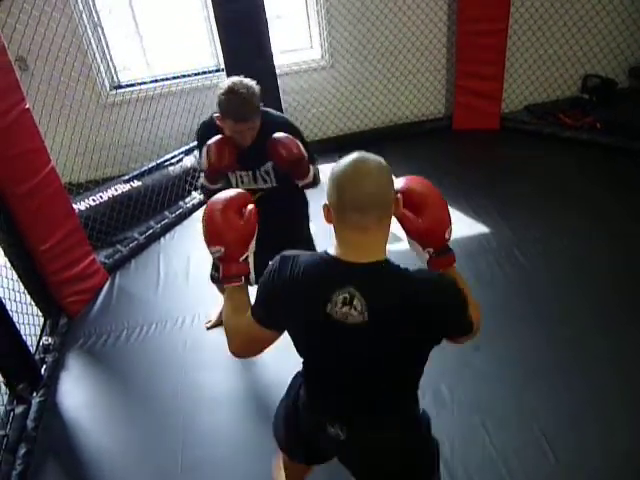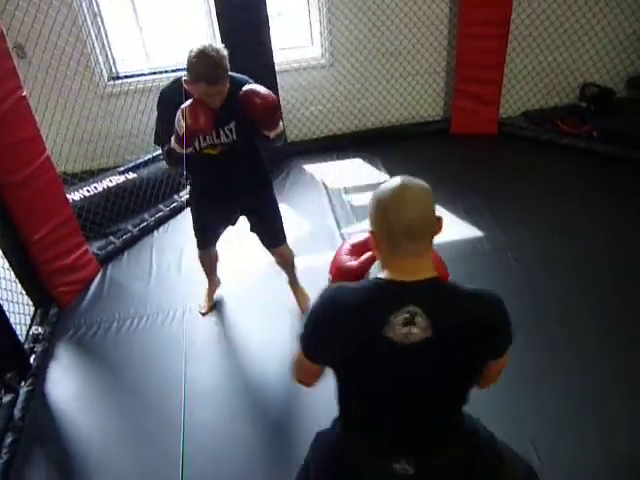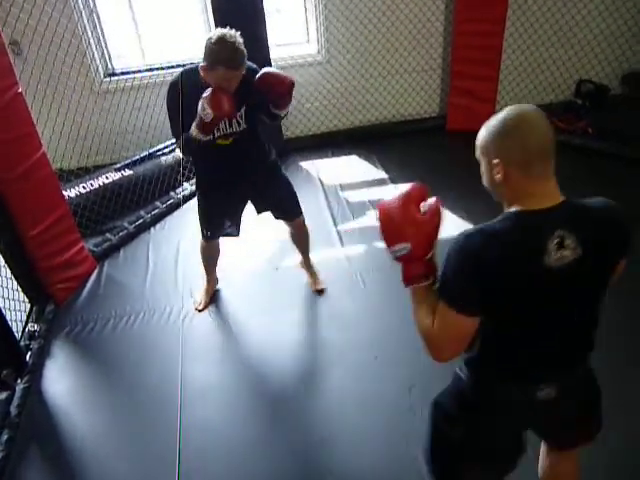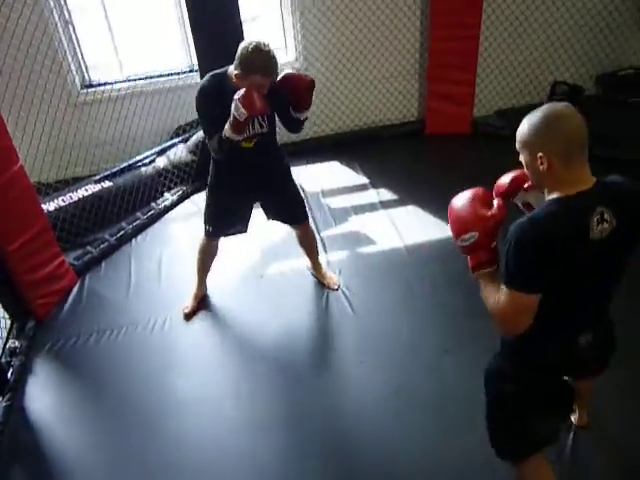
dt=0.3s
person 1, frame 1
left shoulder: (288, 276)
right shoulder: (432, 294)
left elbow: (242, 346)
right elbow: (469, 325)
left wrist: (231, 265)
right wrist: (441, 251)
left hip: (314, 415)
right hip: (391, 436)
person 1, frame 2
left shoulder: (338, 306)
right shoulder: (484, 311)
left elbow: (304, 376)
right elbow: (487, 378)
left hip: (358, 454)
right hip: (449, 455)
person 1, frame 3
left shoulder: (478, 250)
right shoulder: (606, 220)
left elbow: (442, 344)
left wrist: (415, 269)
left hip: (493, 391)
right hip: (568, 379)
right knee: (562, 445)
person 1, frame 4
left shoulder: (533, 234)
left elbow: (512, 321)
left wrist: (480, 255)
left hip: (536, 353)
right hip: (592, 329)
left knee: (524, 447)
right knee: (581, 368)
right ankle: (580, 412)
person 2, frame 1
left shoulder: (279, 126)
right shoulder: (208, 133)
left elbow: (312, 181)
right elbow: (210, 191)
left wrist: (303, 170)
right wrist: (211, 175)
left hip: (287, 217)
person 2, frame 2
left shoulder: (244, 89)
right shoulder: (171, 97)
left elbow: (275, 140)
right elbow: (172, 159)
left wrist: (272, 123)
right wrist: (181, 136)
left hip: (253, 180)
right hip: (207, 186)
left knee: (278, 246)
right knee: (205, 246)
left ankle: (294, 283)
right ankle: (213, 284)
person 2, frame 3
left shoulder: (250, 74)
right shoulder: (181, 88)
left elbow: (272, 117)
right elbow: (187, 148)
left wrist: (280, 103)
right wrist: (203, 126)
left hip: (259, 164)
right hip: (214, 176)
left knee: (295, 219)
right knee: (210, 238)
left ankle: (307, 263)
right ankle: (211, 282)
person 2, frame 4
left shoulder: (271, 85)
right shoulder: (210, 91)
left elbow: (295, 127)
right elbow: (218, 149)
left wrist: (302, 105)
right wrist: (235, 122)
left hip: (271, 168)
right hip: (229, 175)
left knee: (302, 223)
right knee: (211, 236)
left ankle: (317, 268)
right ankle: (200, 289)
